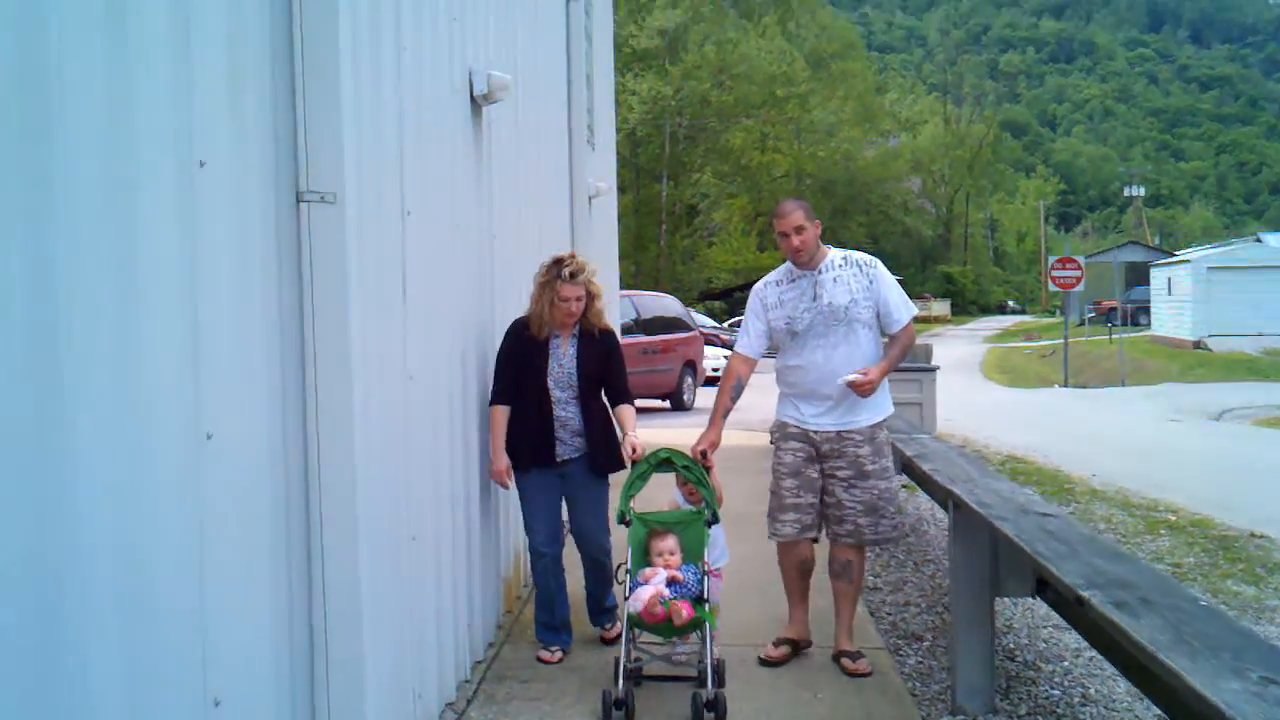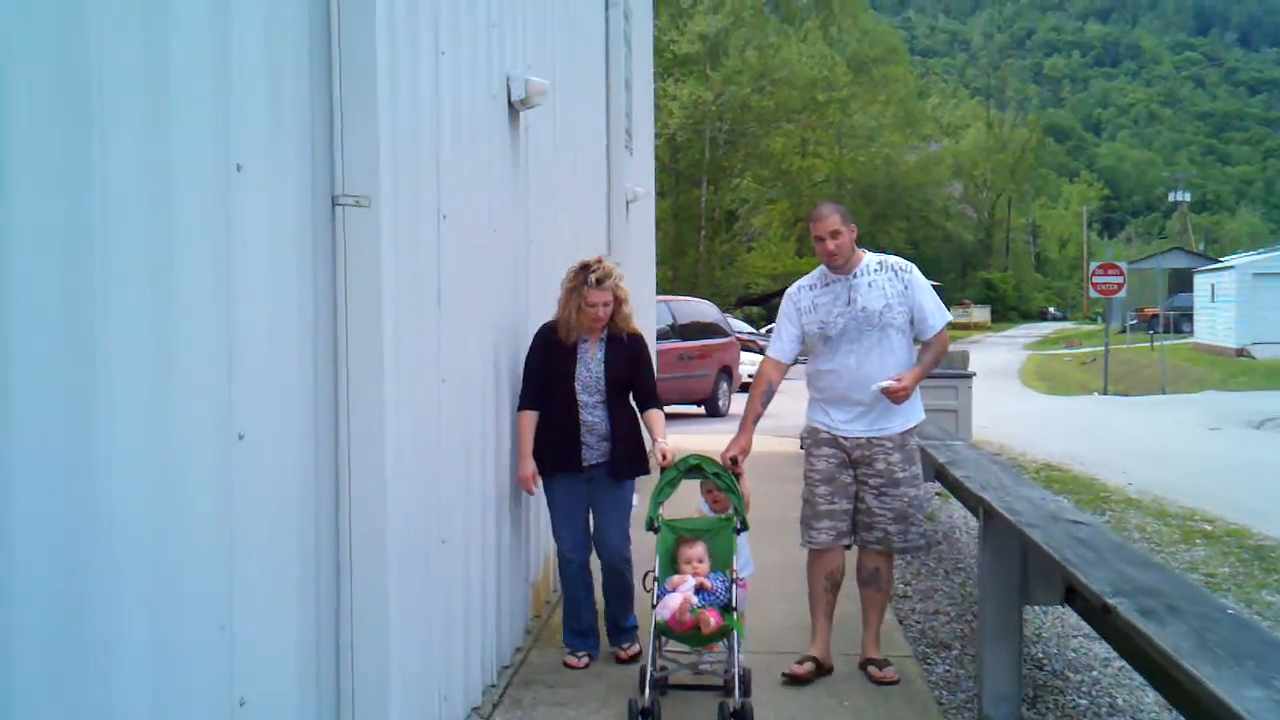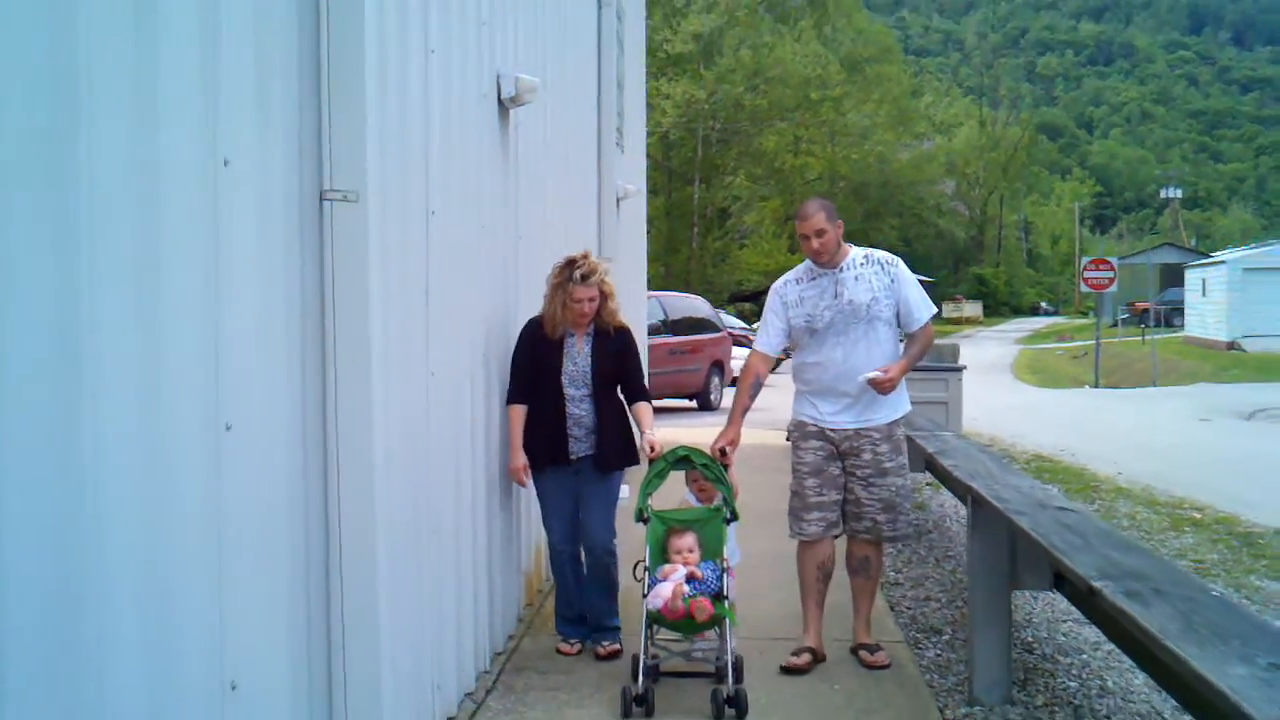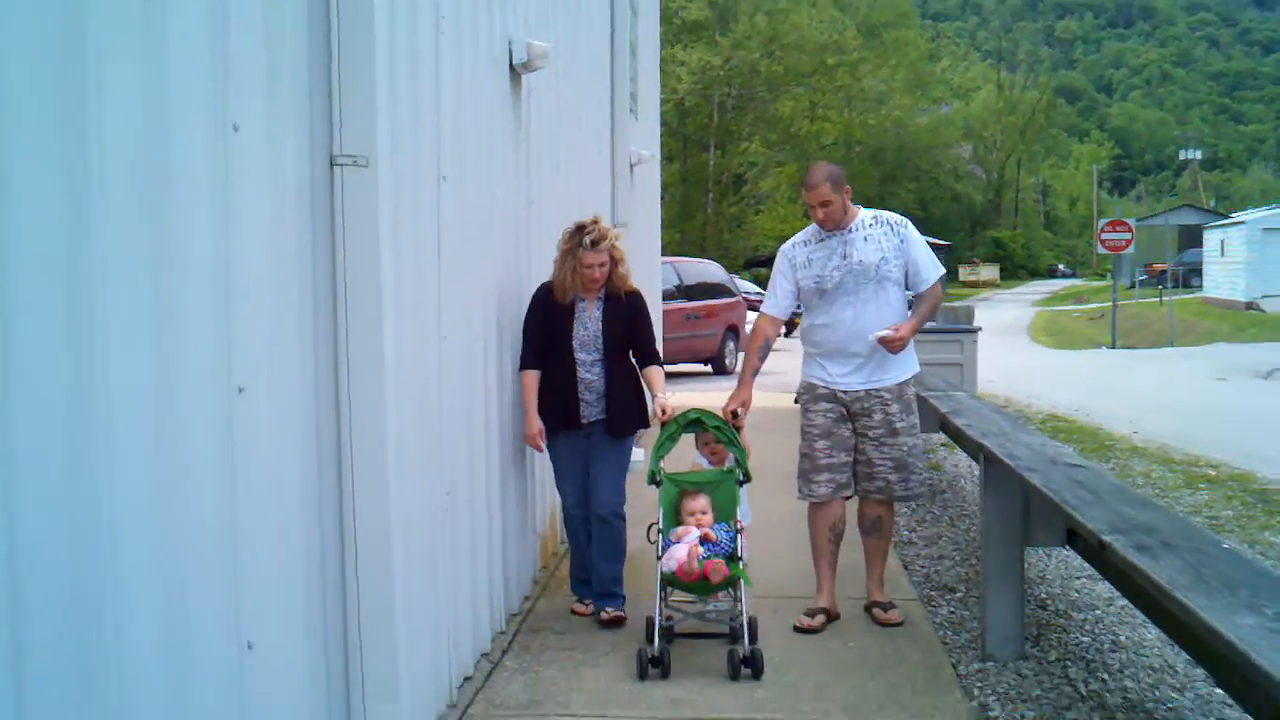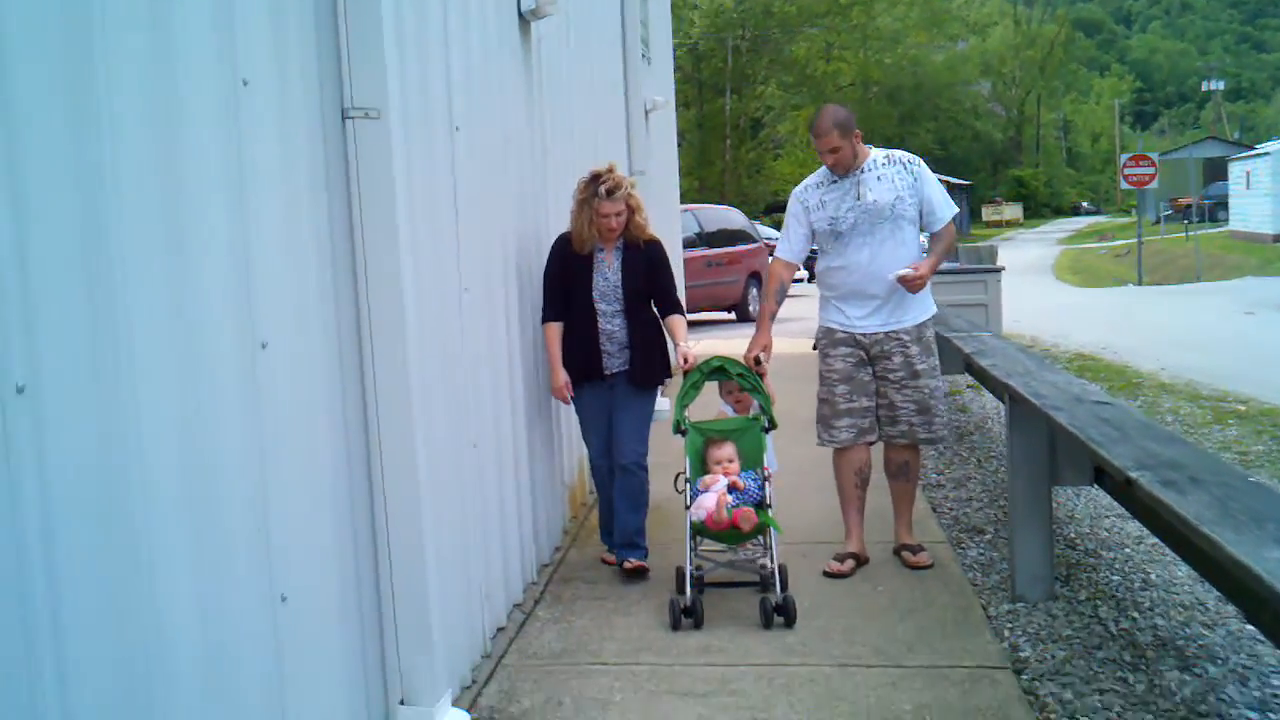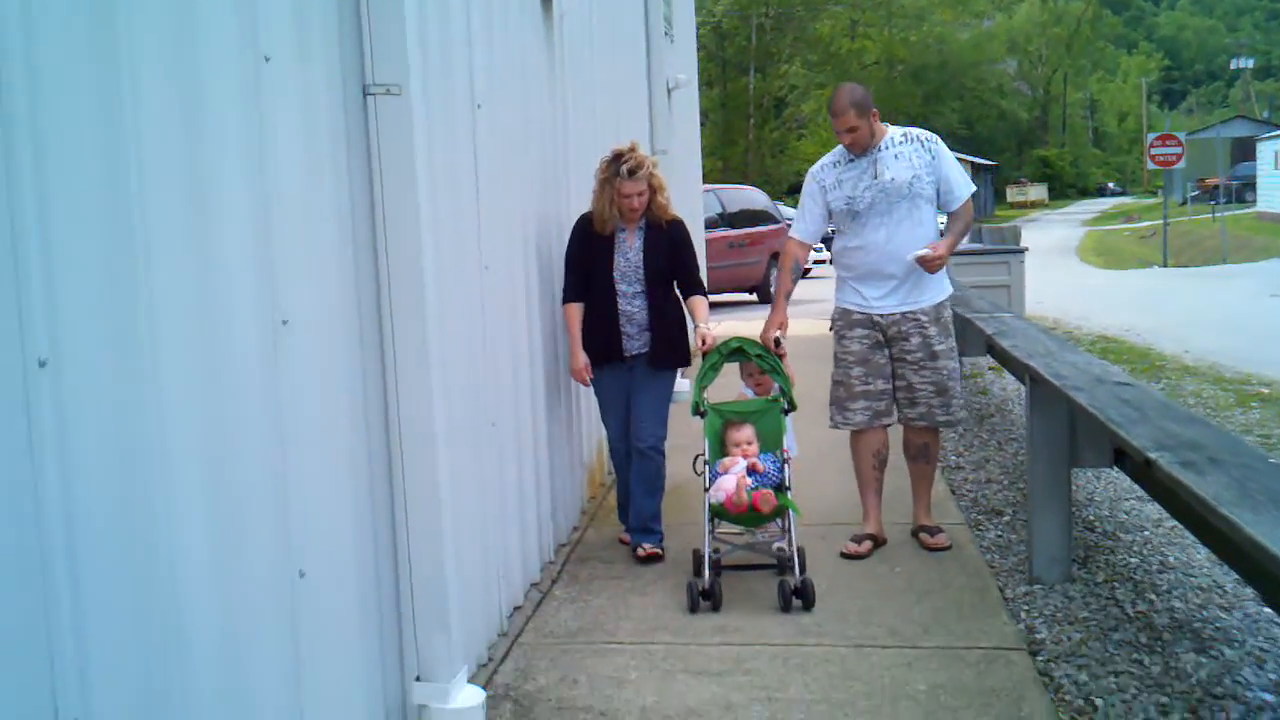
dt=0.1s
person 1, frame 1
left shoulder: (865, 269)
right shoulder: (766, 291)
left elbow: (904, 331)
right elbow: (742, 359)
left wrist: (881, 370)
right wrist: (715, 427)
left hip: (859, 427)
right hip: (795, 426)
left knee: (850, 535)
right knee: (790, 531)
left ankle: (844, 640)
right ankle: (797, 626)
person 1, frame 2
left shoulder: (901, 274)
right shoulder: (800, 295)
left elbow: (937, 337)
right elbow: (774, 363)
left wrist: (914, 375)
right wrist: (746, 431)
left hip: (890, 434)
right hip: (827, 433)
left knee: (879, 542)
right knee: (823, 539)
left ankle: (871, 648)
right ankle: (819, 649)
person 1, frame 3
left shoulder: (887, 268)
right shoulder: (786, 288)
left elbow: (923, 329)
right elbow: (761, 357)
left wrist: (901, 367)
right wrist: (734, 424)
left hip: (877, 424)
right hip: (814, 425)
left knee: (868, 531)
right knee: (813, 530)
left ankle: (863, 633)
right ankle: (812, 638)
person 1, frame 4
left shoulder: (894, 229)
right shoulder: (794, 251)
left elbow: (931, 290)
right elbow: (770, 319)
left wrist: (911, 325)
right wrist: (745, 385)
left hip: (887, 385)
right hip: (823, 387)
left knee: (880, 491)
right knee: (825, 491)
left ankle: (876, 591)
right ankle: (825, 597)
person 1, frame 5
left shoulder: (907, 168)
right shoulder: (807, 194)
left elbow: (945, 228)
right elbow: (784, 263)
left wrist: (929, 265)
right wrist: (763, 329)
left hip: (906, 327)
right hip: (841, 332)
left knee: (904, 435)
right knee: (848, 436)
left ankle: (904, 534)
right ankle: (853, 542)
person 1, frame 6
left shoulder: (925, 146)
right shoulder: (824, 173)
left elbow: (962, 207)
right elbow: (799, 241)
left wrist: (947, 244)
right wrist: (779, 306)
left hip: (923, 307)
right hip: (857, 312)
left knee: (925, 415)
right knee: (865, 416)
left ankle: (922, 515)
right ankle: (872, 522)
person 2, frame 1
left shoulder: (601, 338)
right shoulder: (522, 334)
left elbow: (619, 394)
right elbow: (502, 396)
left wrist: (630, 433)
right wrist: (499, 451)
left hip: (587, 455)
right hip: (535, 457)
left knee: (594, 540)
right knee: (544, 547)
left ankle: (605, 612)
right ankle: (552, 635)
person 2, frame 2
left shoulder: (630, 342)
right shoulder: (549, 338)
left elbow: (647, 398)
right elbow: (530, 400)
left wrist: (660, 438)
right wrist: (526, 456)
left hip: (613, 461)
right hip: (562, 463)
left knee: (615, 549)
right knee: (572, 553)
left ankle: (624, 631)
right ankle: (580, 641)
person 2, frame 3
left shoulder: (617, 336)
right shoulder: (536, 333)
left elbow: (635, 391)
right elbow: (519, 394)
left wrist: (648, 431)
right wrist: (516, 449)
left hip: (602, 454)
right hip: (551, 455)
left knee: (599, 542)
right knee: (562, 544)
left ankle: (606, 629)
right ankle: (571, 627)
person 2, frame 4
left shoulder: (628, 300)
right shoulder: (548, 298)
left elbow: (646, 355)
right elbow: (531, 359)
left wrist: (659, 393)
right wrist: (532, 414)
left hip: (613, 418)
right hip: (563, 420)
left knee: (607, 507)
right knee: (576, 508)
left ankle: (609, 597)
right ankle: (585, 589)
person 2, frame 5
left shoulder: (648, 249)
right shoulder: (567, 249)
left elbow: (668, 304)
right elbow: (554, 312)
left wrist: (681, 343)
right wrist: (557, 368)
left hip: (637, 369)
right hip: (587, 371)
left knee: (630, 458)
right knee: (601, 459)
left ankle: (632, 548)
right ankle: (613, 539)
person 2, frame 6
left shoulder: (670, 229)
right shoulder: (588, 229)
left elbow: (691, 285)
right elbow: (574, 292)
left wrist: (701, 324)
right wrist: (577, 348)
left hip: (656, 351)
right hip: (607, 352)
left knee: (647, 442)
right knee: (620, 442)
left ankle: (646, 533)
right ankle: (631, 520)
